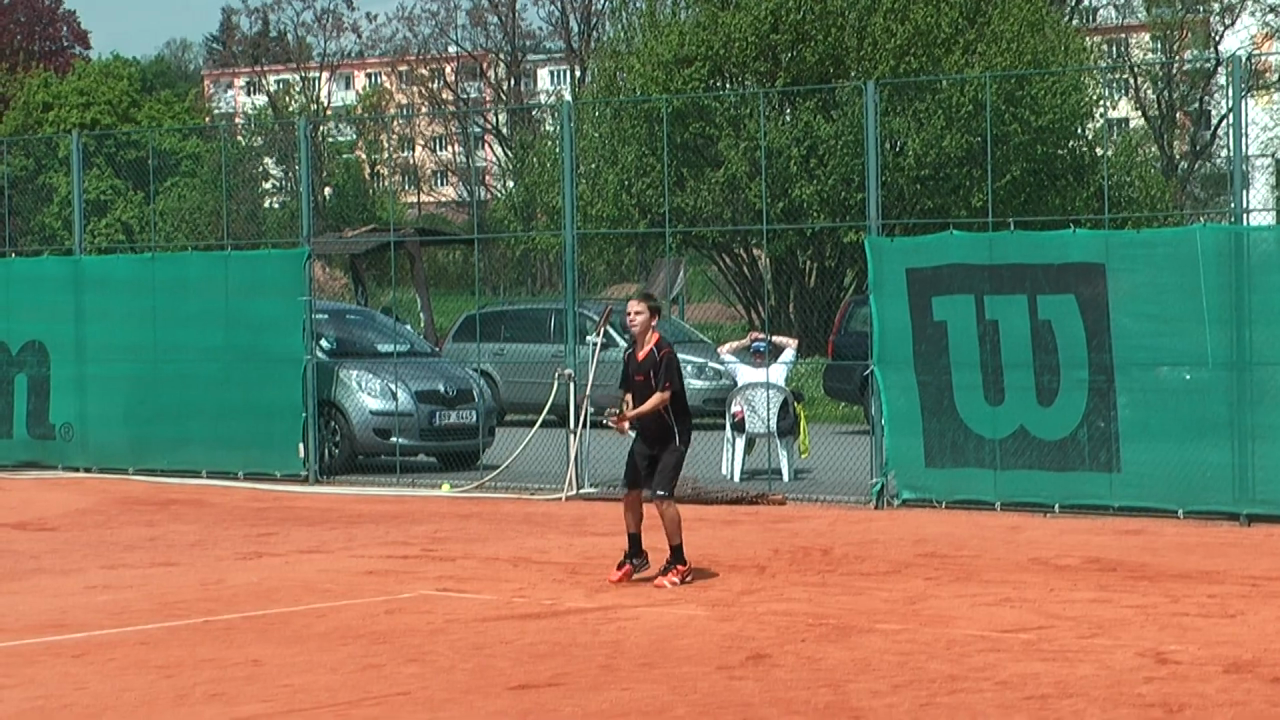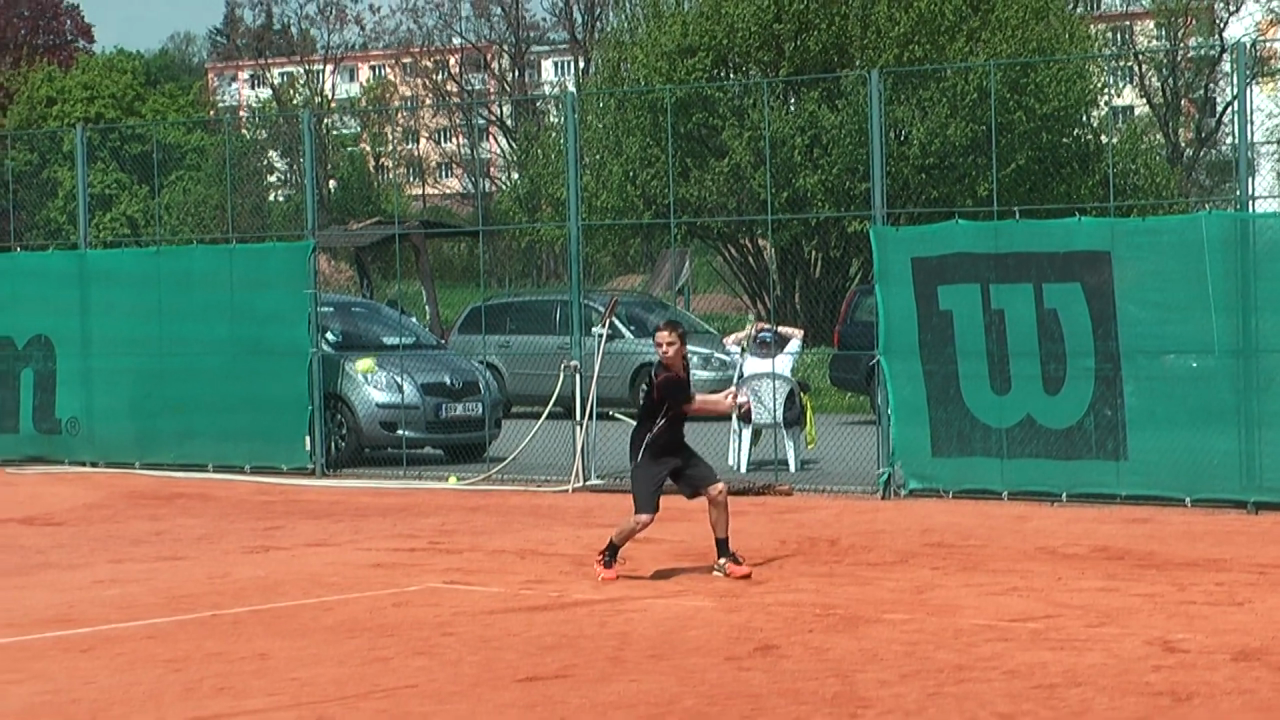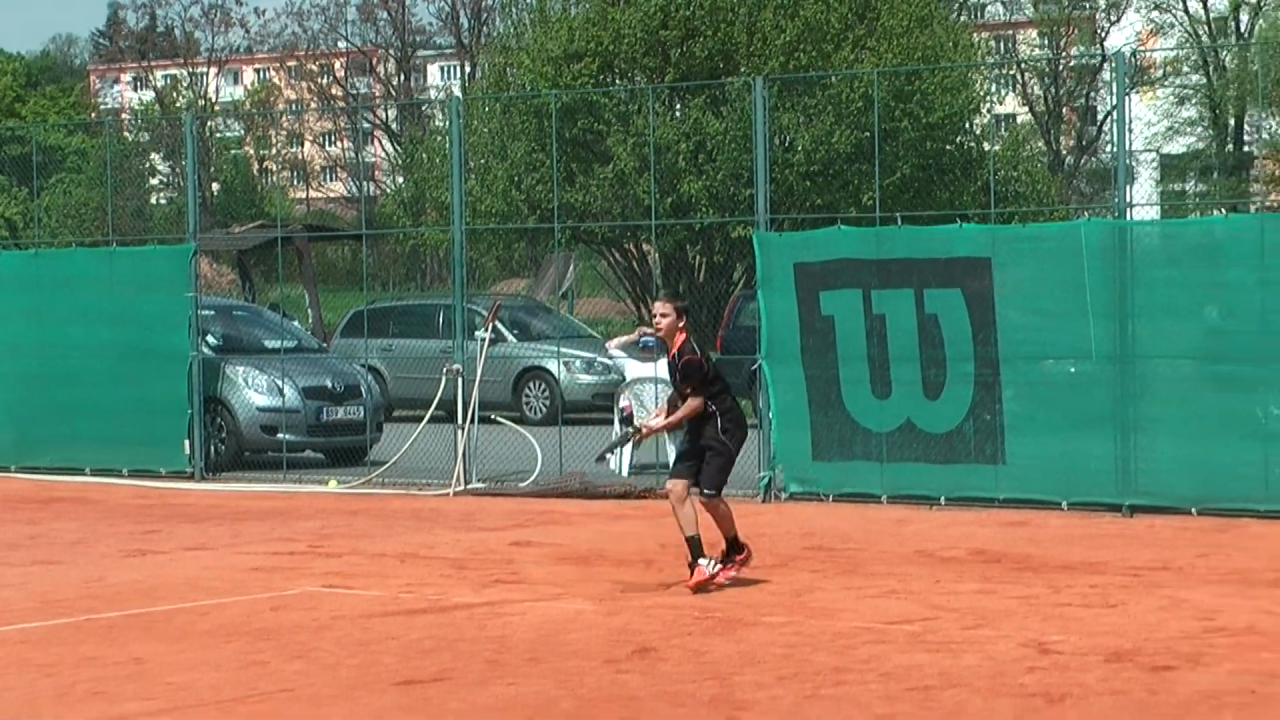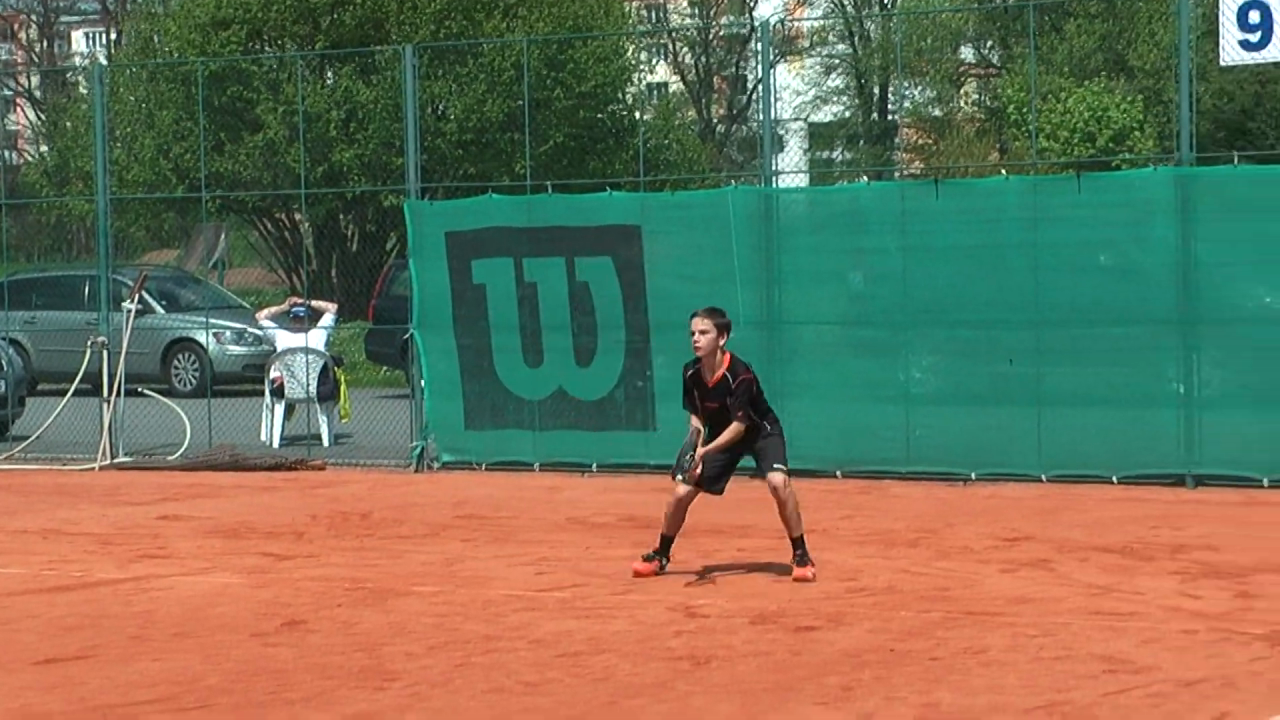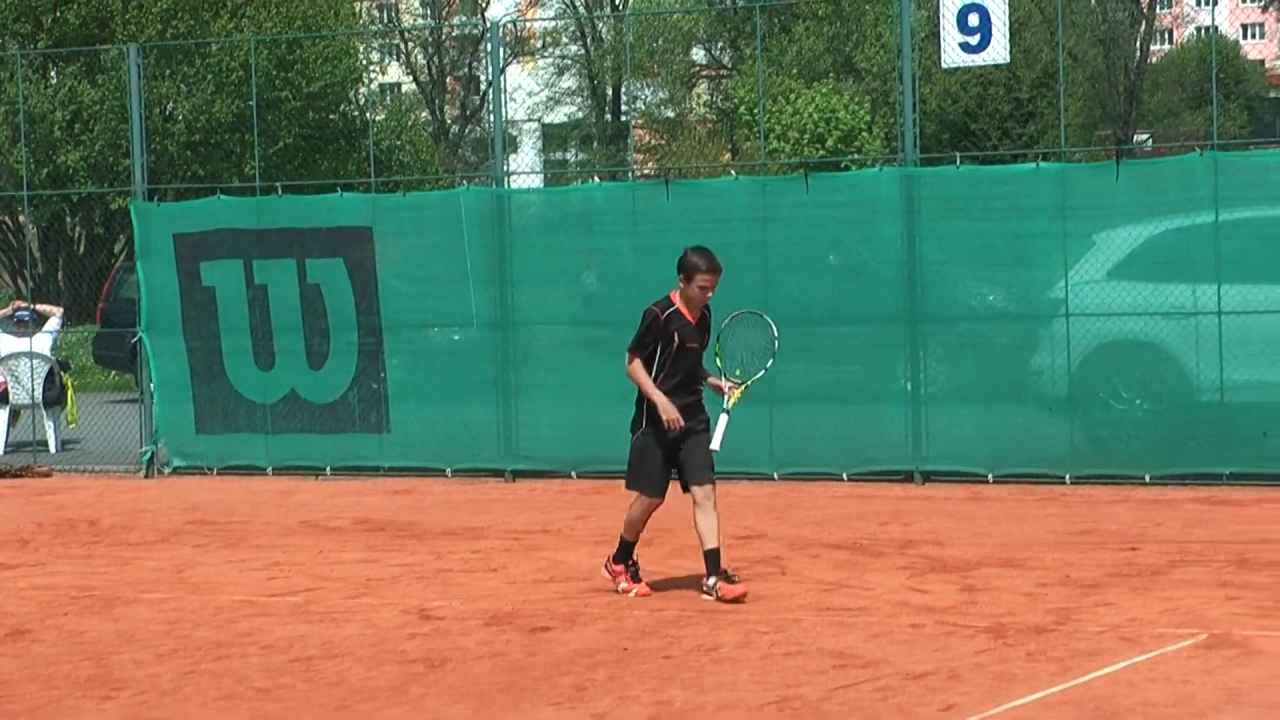
dt=1s
person 1, frame 1
left shoulder: (664, 352)
right shoulder: (629, 354)
left elbow: (663, 395)
left wrist: (631, 415)
right wrist: (624, 418)
left hip: (672, 433)
right hip: (646, 433)
left knee: (662, 498)
right knee: (631, 493)
left ankle: (679, 564)
right ankle: (635, 557)
person 1, frame 2
left shoulder: (682, 365)
right shoulder: (663, 379)
right elbow: (690, 407)
left wrist: (721, 397)
right wrist: (723, 407)
left hip: (675, 446)
right hip: (649, 451)
left knee: (718, 490)
right knee: (643, 519)
left ankle: (724, 558)
right ankle: (608, 556)
person 1, frame 3
left shoulder: (690, 355)
right shoulder: (674, 349)
left elbow: (697, 402)
left wrist: (663, 424)
right wrist: (664, 410)
left hip: (723, 427)
right hip: (699, 429)
left knee: (709, 498)
right knee: (676, 490)
left ankle: (736, 551)
right ankle: (702, 561)
person 1, frame 4
left shoulder: (741, 374)
right shoulder: (692, 372)
left elbow: (740, 424)
right elbow: (694, 414)
left wrist: (707, 451)
right wrist: (697, 445)
left hip: (761, 432)
right hip: (716, 434)
left knee: (778, 481)
right knee: (682, 493)
left ankle: (800, 554)
right ankle: (660, 554)
person 1, frame 5
left shoulder: (704, 315)
right shoulder: (658, 315)
right elbow: (634, 363)
left wrist: (714, 382)
right wrist: (661, 401)
left hip: (692, 416)
right hip: (655, 419)
left knee: (704, 493)
right knee: (649, 497)
left ankle: (713, 577)
right ankle: (620, 562)
